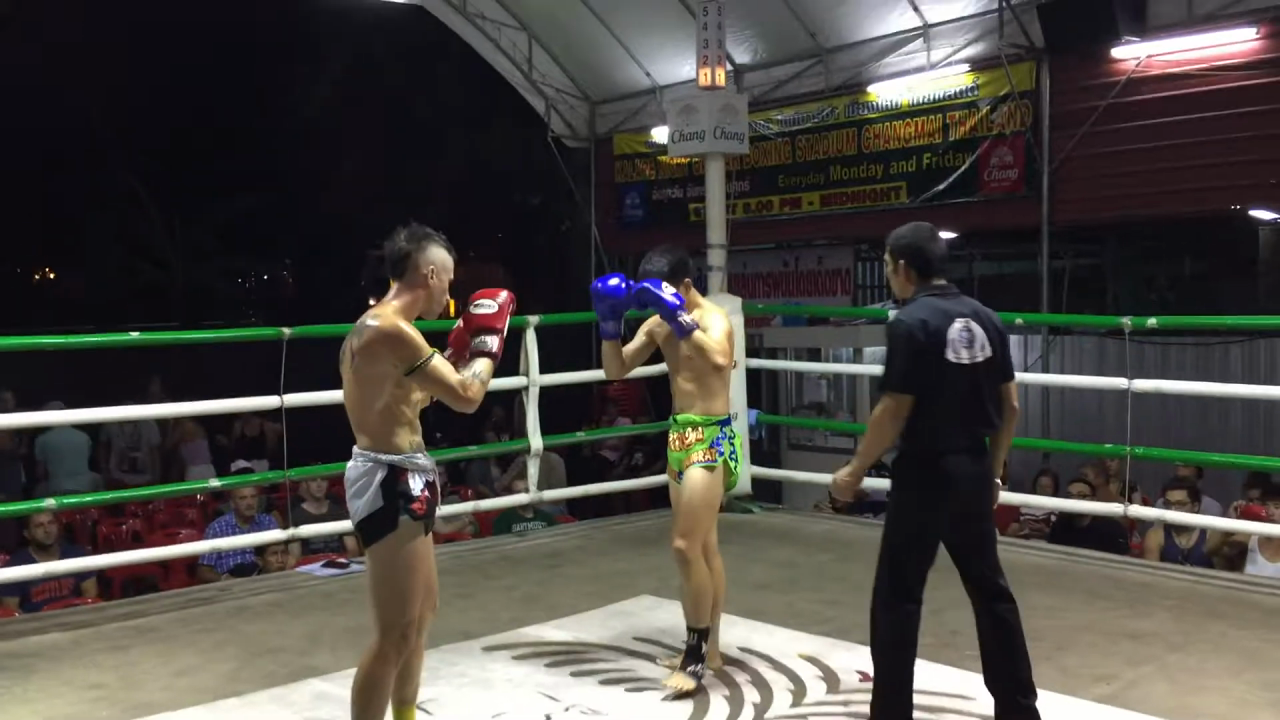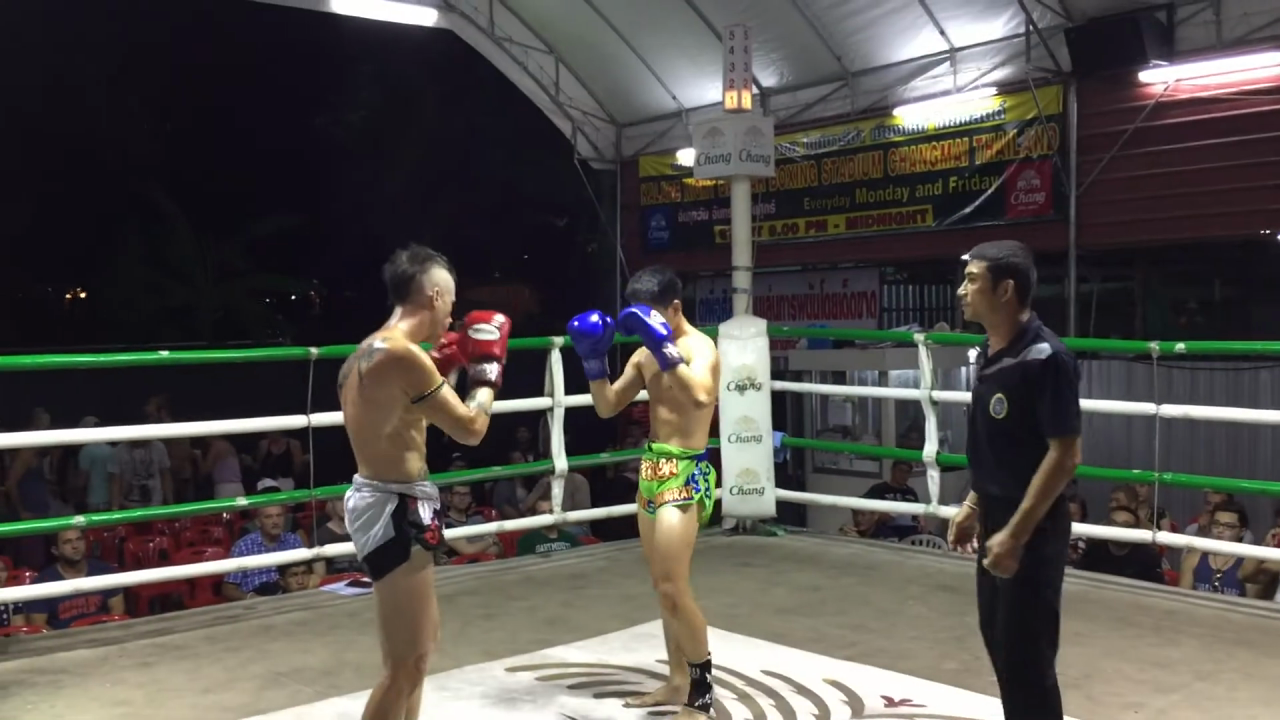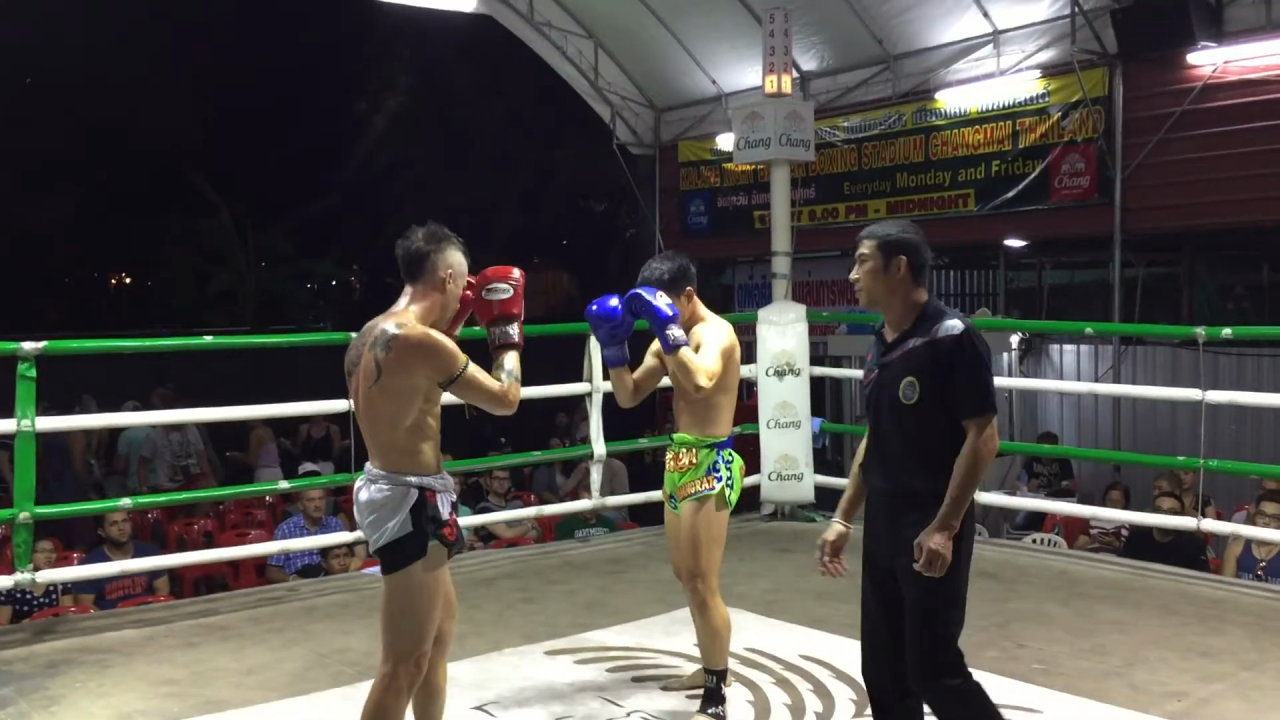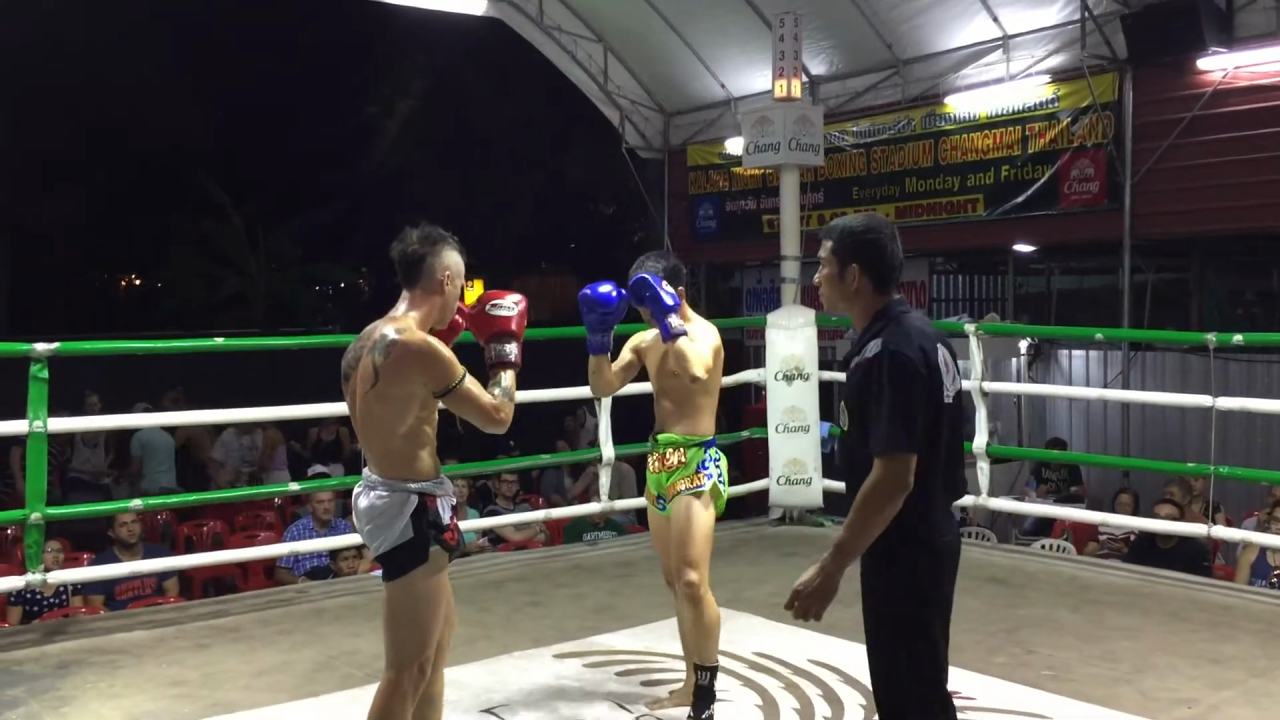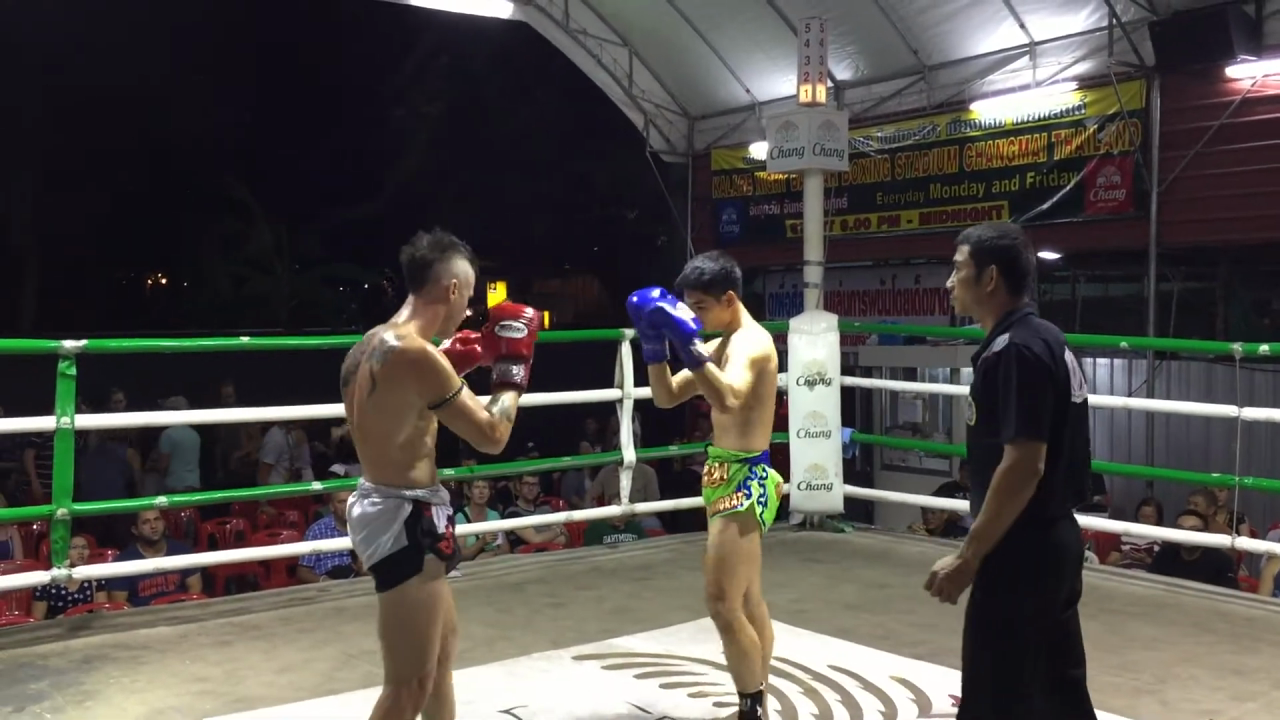
dt=1s
person 1, frame 1
left shoulder: (910, 322)
right shoulder: (985, 318)
left elbow: (894, 412)
right elbow: (1009, 406)
left wrist: (855, 469)
right wrist: (993, 470)
left hip: (924, 475)
right hip: (973, 471)
left knee: (897, 600)
right knee: (990, 590)
person 1, frame 2
left shoulder: (1045, 357)
right shoulder: (992, 351)
left elbow: (1064, 454)
left wrist: (1017, 533)
right wrist: (973, 504)
left hip: (1031, 527)
right hip: (998, 518)
left knee: (1025, 650)
right knee: (1000, 634)
person 1, frame 3
left shoulder: (953, 338)
right shoulder: (882, 344)
left elbow: (982, 438)
left wrist: (945, 527)
right wrist: (842, 518)
left hip: (930, 533)
right hip: (882, 526)
left knee: (933, 667)
right knee: (884, 666)
person 1, frame 4
left shoulder: (889, 353)
right shoulder: (916, 334)
left elbow: (893, 477)
left wrist: (830, 567)
left hip: (904, 548)
right hip: (924, 538)
person 1, frame 5
left shoulder: (1014, 349)
right shoulder: (1044, 340)
left elbow: (1023, 465)
left wrist: (968, 556)
left hip: (1022, 552)
right hip: (1054, 542)
person 2, frame 1
left shoulder: (373, 326)
right shoulder: (393, 332)
right elbow: (466, 397)
left wrist: (457, 347)
right wrist: (488, 338)
left hip: (398, 480)
right hip: (391, 482)
left knee: (422, 611)
right knee: (395, 634)
person 2, frame 2
left shoulder: (370, 351)
right shoulder: (403, 355)
right elbow: (471, 429)
left wrist: (443, 372)
right wrist: (487, 366)
left hip: (381, 501)
right hip: (395, 510)
left knee: (422, 638)
right knee: (405, 665)
person 2, frame 3
left shoulder: (372, 334)
right shoulder: (419, 340)
right elbow: (505, 399)
left wrist: (452, 322)
right wrist: (506, 325)
left hip: (388, 489)
right hip: (411, 501)
left knee: (441, 625)
right knee: (405, 662)
person 2, frame 4
left shoulder: (369, 339)
right shoulder: (418, 347)
right elbow: (497, 416)
right wrist: (504, 343)
left hip: (386, 494)
right hip: (411, 507)
left knee: (438, 633)
right knee: (409, 668)
person 2, frame 5
left shoulder: (371, 344)
right shoulder: (416, 355)
right elbow: (492, 436)
left wrist: (449, 367)
right wrist: (511, 364)
left hip: (385, 508)
right hip: (407, 520)
left knee: (443, 644)
person 3, frame 1
left shoulder: (713, 318)
right shoulder: (657, 325)
left elbow: (720, 360)
right elbow: (615, 370)
left wrist: (678, 315)
right wrist: (610, 321)
left hip: (711, 440)
right hip: (679, 439)
left knee: (685, 545)
right knee: (703, 547)
left ankle: (695, 659)
right ankle: (706, 647)
person 3, frame 2
left shoulder: (700, 347)
right shoulder: (644, 355)
left elbow: (701, 396)
right elbow: (606, 407)
left wrist: (665, 346)
right wrist: (593, 359)
left hip: (685, 473)
right hip: (653, 470)
left knee: (672, 588)
right knee: (664, 585)
right ankle: (678, 681)
person 3, frame 3
left shoulder: (717, 333)
right shoulder: (667, 341)
left elbow: (702, 381)
right elbow: (627, 396)
left wrist: (669, 326)
right wrist: (613, 346)
left hip: (710, 463)
right hip: (679, 460)
left knee: (700, 584)
right knee: (687, 575)
right ankle: (712, 667)
person 3, frame 4
left shoulder: (703, 333)
right shoulder: (643, 341)
left elbow: (697, 373)
right elbow: (602, 387)
left wrist: (669, 317)
right wrist: (598, 334)
left hip: (696, 463)
right hip: (659, 462)
left knee: (692, 580)
right knee: (674, 581)
person 3, frame 5
left shoulder: (753, 344)
right shoulder: (718, 346)
left elbow: (728, 399)
right elbow: (666, 397)
left wrist: (688, 341)
right wrist: (653, 343)
left hip: (744, 478)
right hip: (723, 476)
left knee: (723, 603)
right knee: (745, 600)
